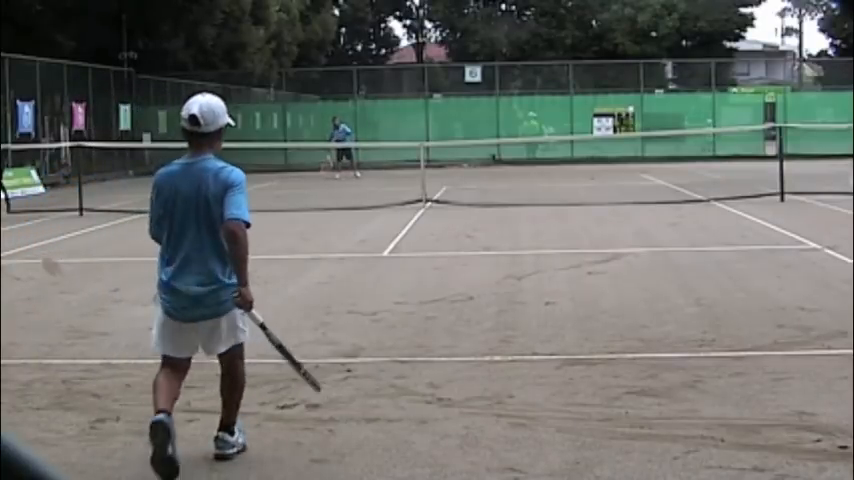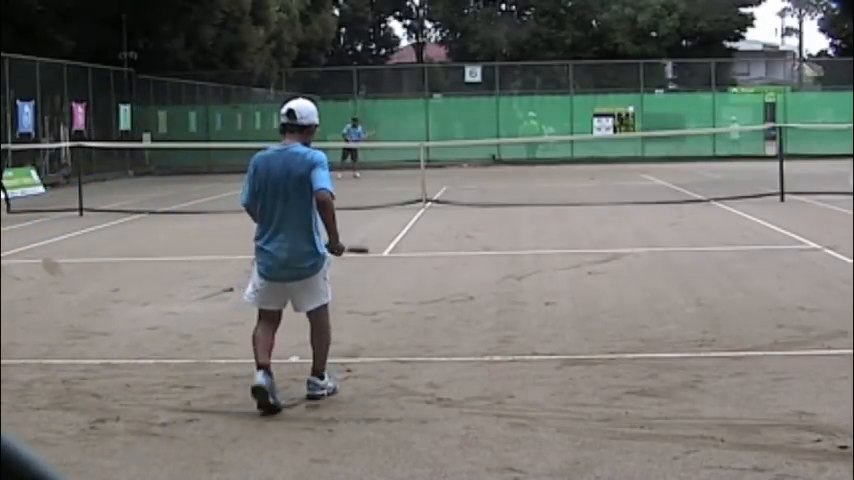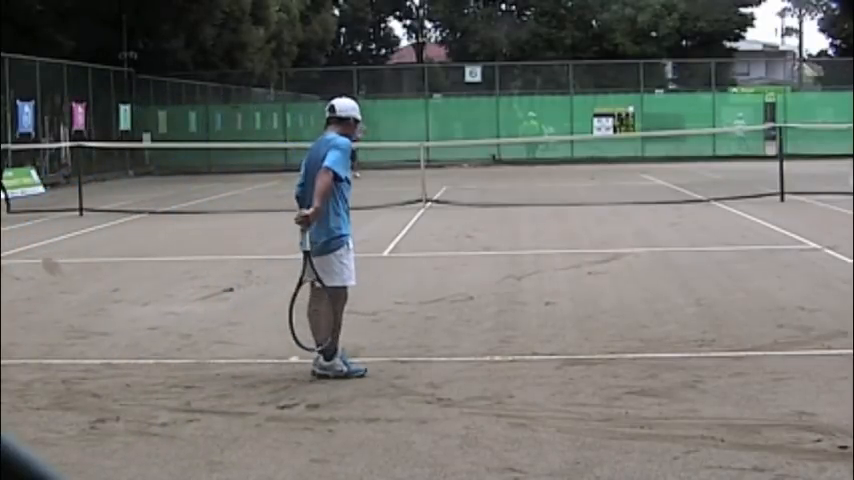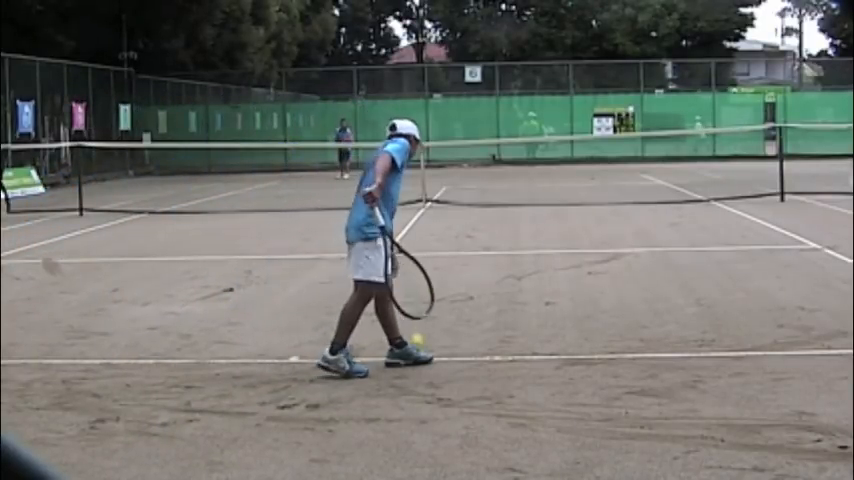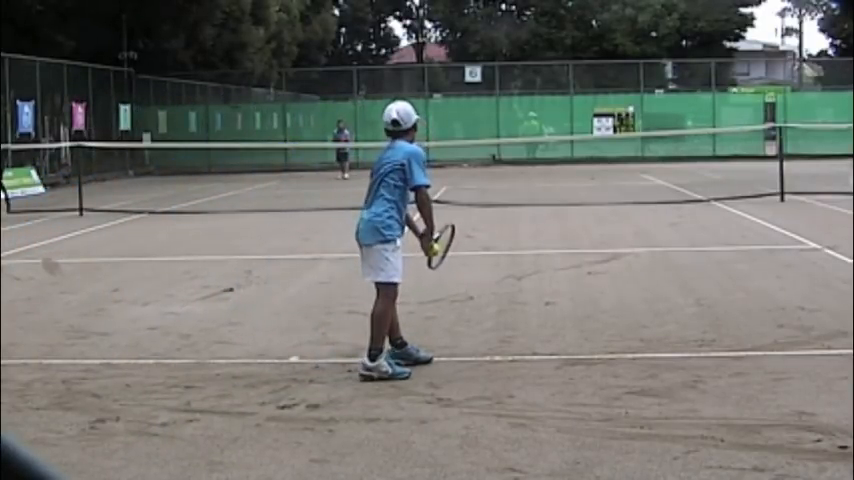
dt=1s
person 1, frame 1
left shoulder: (163, 178)
right shoulder: (230, 177)
left elbow: (157, 234)
right elbow: (235, 230)
right wrist: (243, 284)
left hip: (174, 291)
right hip: (218, 290)
left knee: (171, 367)
right knee: (232, 364)
left ankle: (162, 418)
right ankle: (226, 435)
person 1, frame 2
left shoulder: (259, 161)
right shoulder: (314, 158)
left elbow: (250, 206)
right elbow: (323, 198)
right wrist: (334, 239)
left hip: (268, 255)
right hip: (306, 256)
left knee: (266, 321)
right knee: (319, 317)
left ankle: (263, 374)
right ankle: (318, 380)
person 1, frame 3
left shoulder: (313, 149)
right shoulder: (340, 144)
left elbow: (300, 192)
right elbow: (326, 175)
right wrist: (316, 208)
left hip: (314, 233)
right hip: (333, 233)
left knee: (318, 295)
right knee: (337, 296)
left ankle: (325, 355)
right ankle: (330, 359)
person 1, frame 4
left shoulder: (387, 151)
right shoulder: (400, 145)
right elbow: (384, 159)
right wrist: (377, 184)
left hip: (370, 228)
right hip: (369, 228)
left knee: (383, 290)
right knee: (364, 290)
left ankle: (398, 347)
right ankle: (335, 353)
person 1, frame 5
left shoulder: (387, 154)
right shoulder: (412, 152)
right elbow: (421, 195)
left wrist: (417, 232)
right wrist: (429, 229)
left hip: (371, 228)
right hip: (383, 231)
left knee: (388, 292)
right knee: (387, 292)
left ankle: (398, 348)
right ankle: (373, 360)
